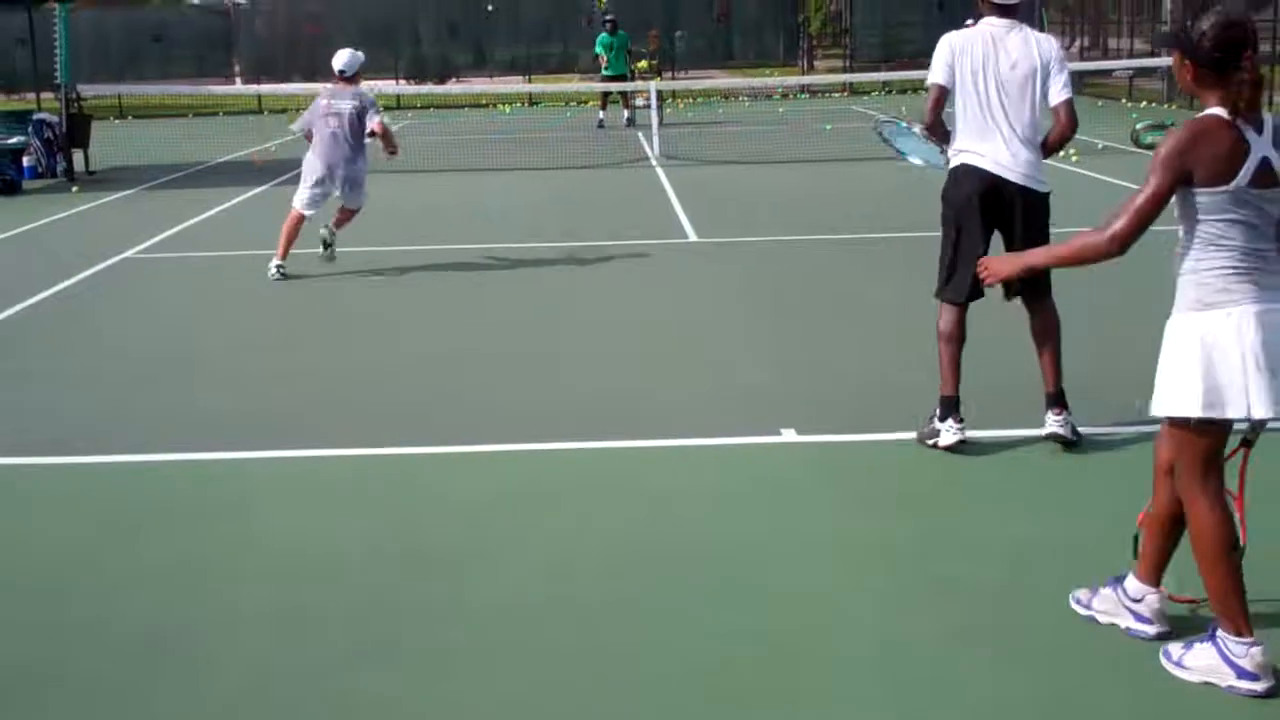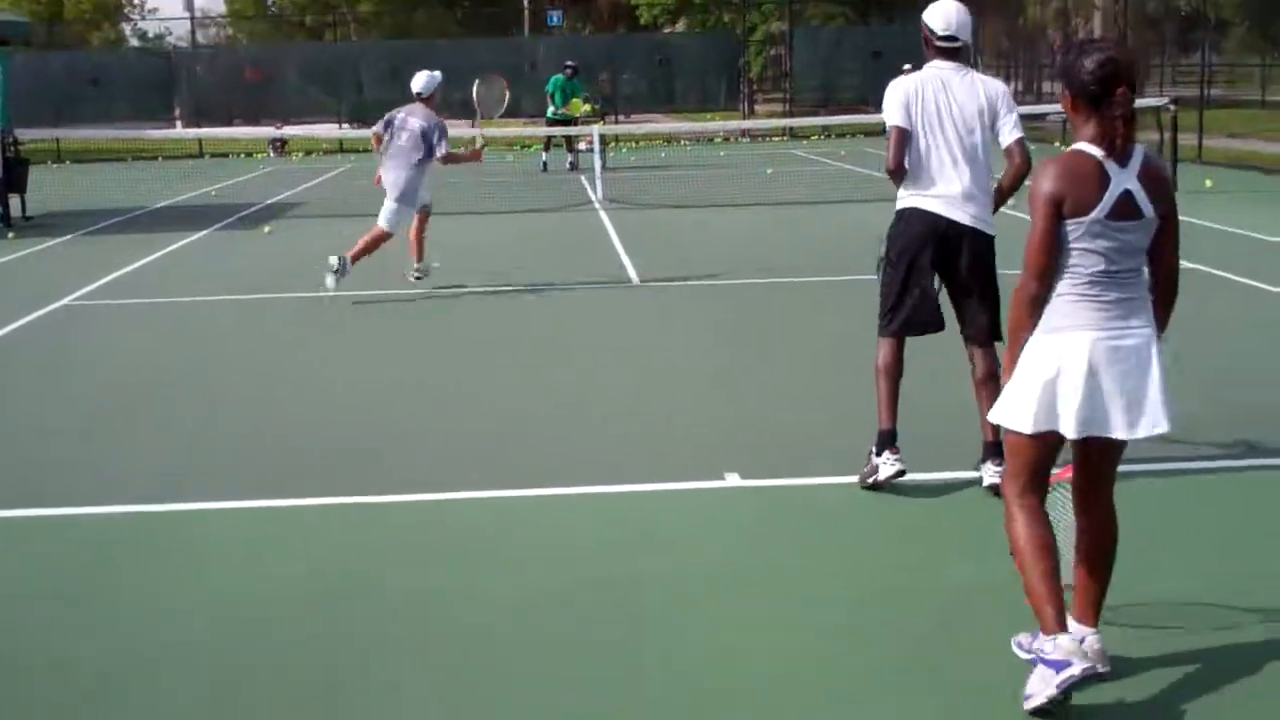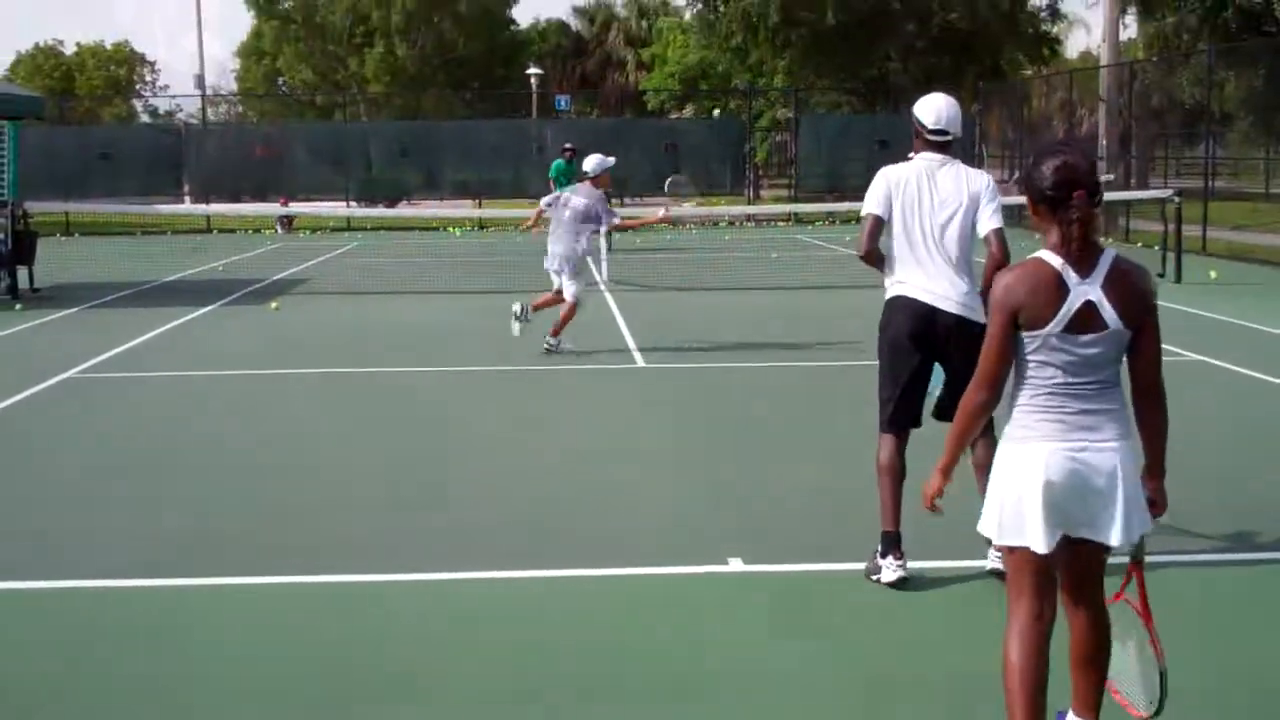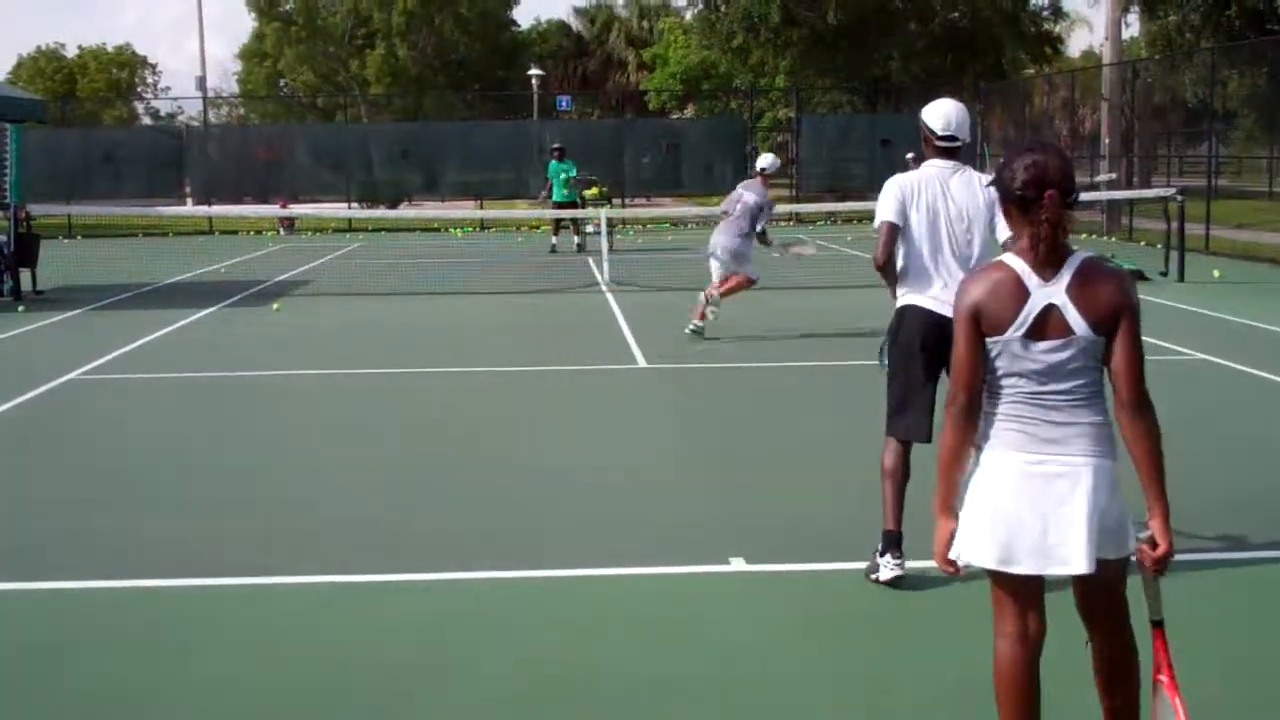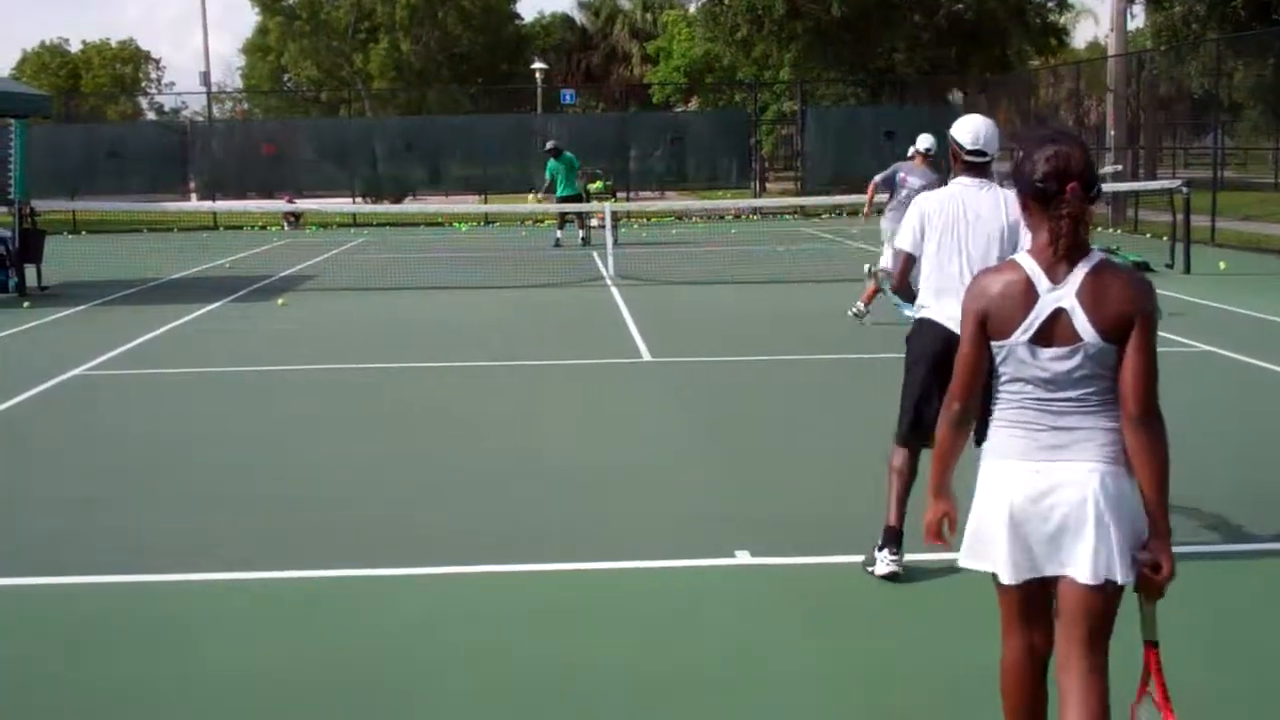
dt=0.4s
person 1, frame 1
left shoulder: (1194, 140)
left elbow: (1115, 238)
left wrist: (1023, 261)
left hip: (1214, 324)
left knee: (1194, 477)
right knee: (1173, 460)
right ankle: (1140, 596)
person 1, frame 2
left shoulder: (1059, 173)
right shoulder: (1156, 174)
left elbow: (1032, 287)
right elbow: (1165, 285)
left wrist: (1010, 365)
left hip: (1065, 347)
right hip: (1132, 346)
left knee: (1022, 492)
right knee: (1094, 490)
left ankle: (1060, 642)
right ankle: (1083, 634)
person 1, frame 3
left shoulder: (1016, 284)
right shoulder: (1132, 281)
left elbow: (984, 392)
right elbow: (1149, 390)
left wrist: (944, 468)
right wrist: (1154, 472)
left hip: (1034, 457)
right hip: (1106, 457)
left knee: (1029, 609)
right knee: (1085, 595)
person 1, frame 4
left shoulder: (980, 289)
right shoulder: (1111, 286)
left elbow: (961, 408)
right elbow: (1132, 404)
left wrist: (945, 509)
right wrist: (1159, 511)
left hip: (1009, 474)
right hip: (1087, 474)
left knee: (1017, 629)
right knee: (1108, 621)
person 1, frame 5
left shoulder: (990, 288)
right shoulder: (1128, 291)
left elbow: (958, 407)
right elbow: (1140, 417)
left wrist: (938, 491)
right wrist: (1159, 529)
left hip: (1012, 480)
right hip: (1096, 484)
left knee: (1024, 639)
right knee: (1082, 657)
person 2, frame 1
left shoulder: (955, 42)
right shoulder: (1045, 46)
left elbow: (931, 118)
right elbow: (1066, 124)
right wrist: (1033, 154)
left hip: (971, 174)
right hip: (1026, 181)
left knee: (952, 298)
right knee: (1037, 297)
left ankle: (948, 415)
right ankle: (1056, 408)
person 2, frame 2
left shoulder: (905, 87)
right shoulder: (993, 90)
left elbow: (894, 164)
right elbow: (1020, 162)
left wrist: (911, 184)
right wrist: (989, 203)
left hip: (917, 217)
right hip: (973, 224)
left knee: (892, 332)
right knee: (981, 339)
left ankle: (886, 450)
right ankle: (993, 456)
person 2, frame 3
left shoulder: (890, 177)
right shoulder: (979, 182)
left elbow: (867, 247)
right elbow: (999, 255)
right wrist: (981, 297)
left hip: (906, 308)
right hip: (962, 312)
left knee: (893, 429)
right knee: (978, 426)
left ankle: (891, 552)
person 2, frame 4
left shoulder: (902, 185)
right shoulder: (988, 188)
left elbow: (882, 256)
left wrist: (899, 286)
left hip: (918, 315)
left knee: (898, 434)
left ankle: (890, 551)
person 2, frame 5
left shoulder: (927, 204)
right shoulder: (1013, 205)
left elbow: (899, 280)
left hip: (935, 330)
left knee: (908, 440)
left ankle: (889, 547)
person 3, frame 1
left shoulder: (322, 100)
right shoulder: (365, 99)
left elbow: (305, 133)
right elbow: (380, 130)
right wrist: (391, 145)
left hip: (318, 163)
right hip: (350, 168)
left knee: (298, 214)
right knee: (353, 205)
left ankle: (278, 263)
right ankle: (331, 230)
person 3, frame 2
left shoulder: (400, 112)
right shoulder: (435, 122)
left elbow: (376, 135)
right elbow: (444, 157)
left wrist: (382, 166)
right wrist: (470, 156)
left hip: (391, 174)
right hip: (407, 181)
left knee: (423, 211)
right knee: (384, 232)
left ankle: (419, 266)
right ankle: (344, 262)
person 3, frame 3
left shoulder: (569, 190)
right shoulder: (596, 199)
left elbow: (543, 204)
right elbow: (617, 225)
left wrist: (533, 221)
right wrist: (652, 220)
left hip: (555, 249)
right hip: (570, 254)
left knee: (561, 294)
right knee: (572, 301)
left ankle: (526, 309)
right ankle: (552, 340)
person 3, frame 4
left shoulder: (742, 186)
right shoulder: (765, 199)
right elbow: (759, 232)
right wrist: (766, 242)
left hip: (718, 239)
right hip: (736, 244)
left knee: (718, 283)
right knee: (750, 279)
left ankle: (697, 323)
right ankle: (714, 296)
person 3, frame 5
left shoulder: (899, 167)
right shoulder: (933, 179)
left elbow: (875, 183)
left wrist: (868, 205)
left hip: (889, 222)
right knee: (892, 270)
left ankle: (878, 272)
right ankle: (861, 306)
